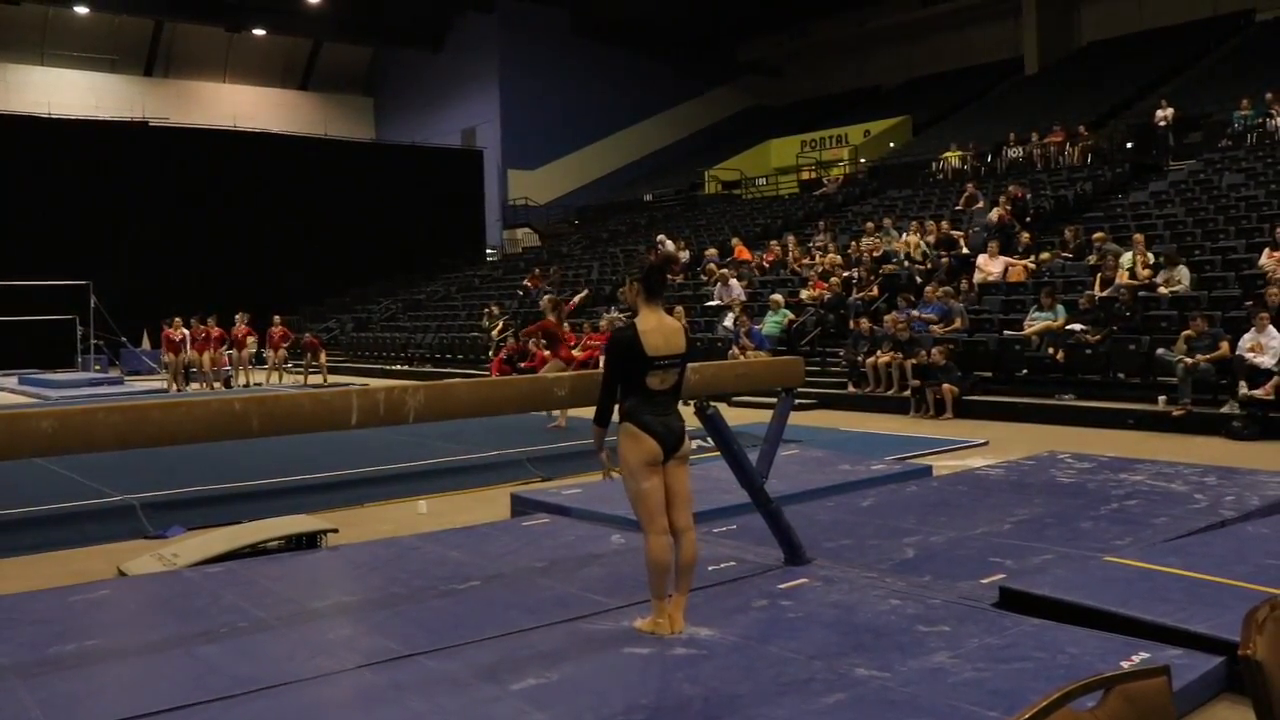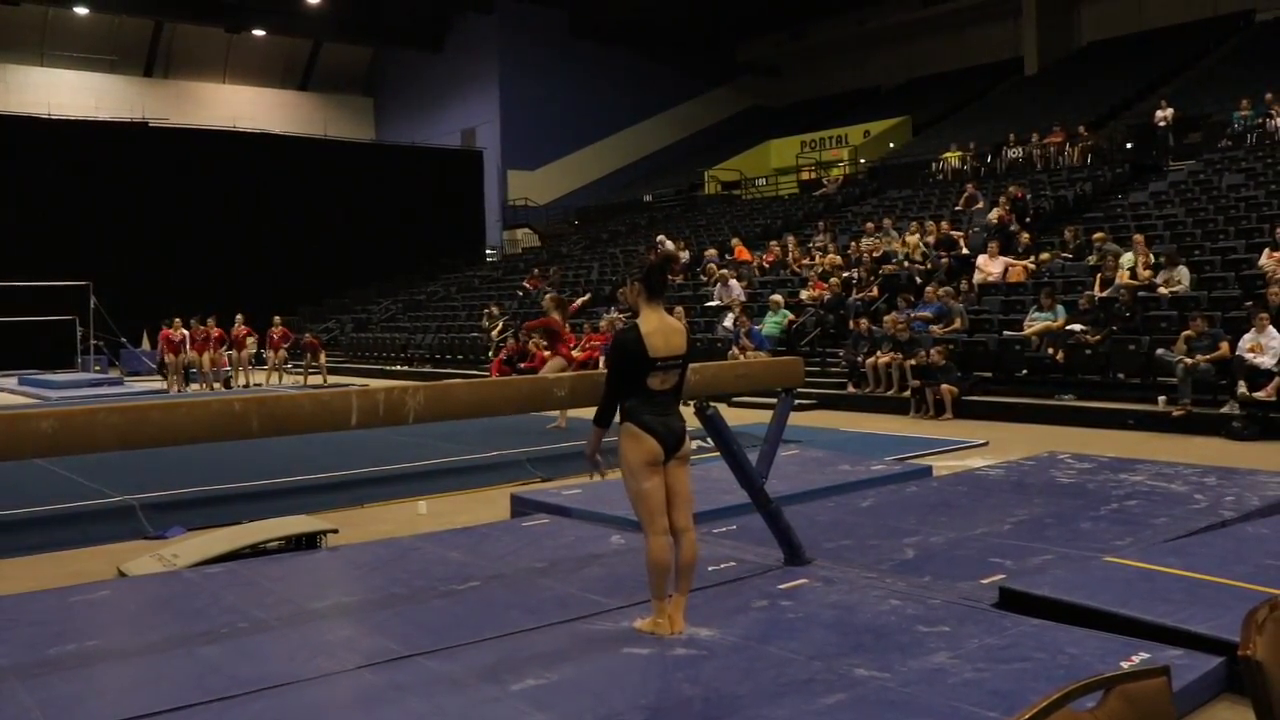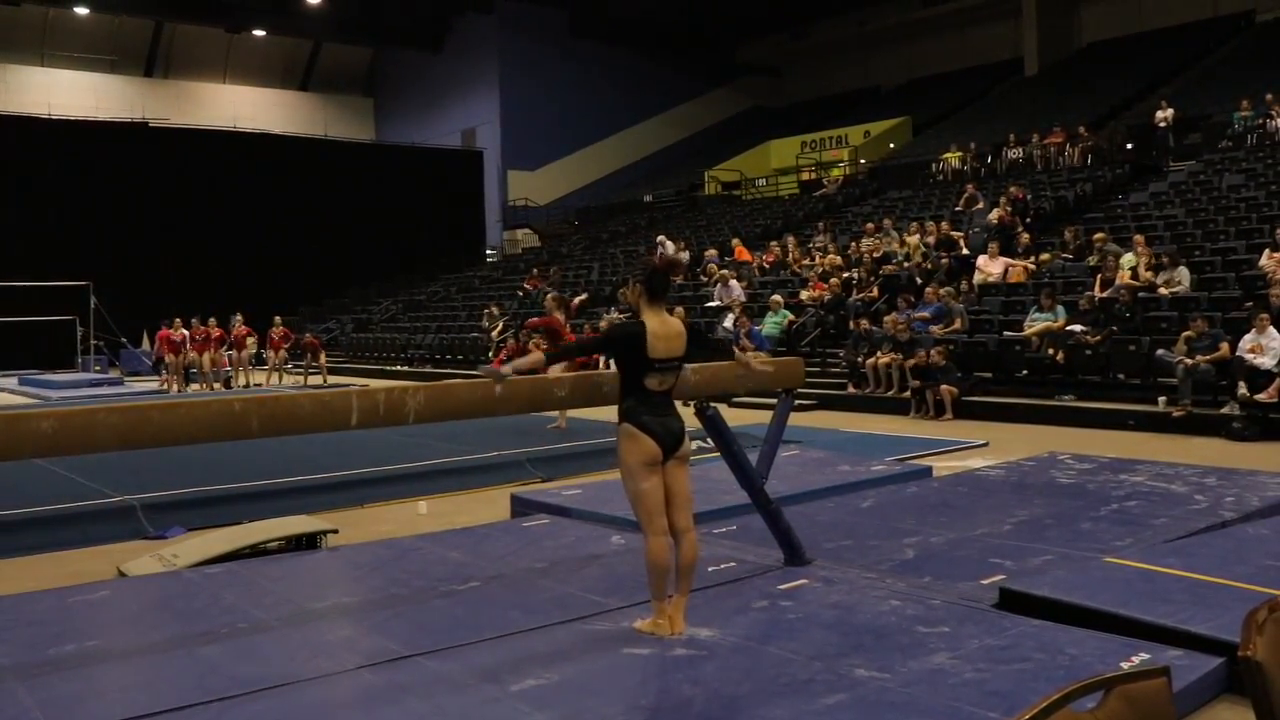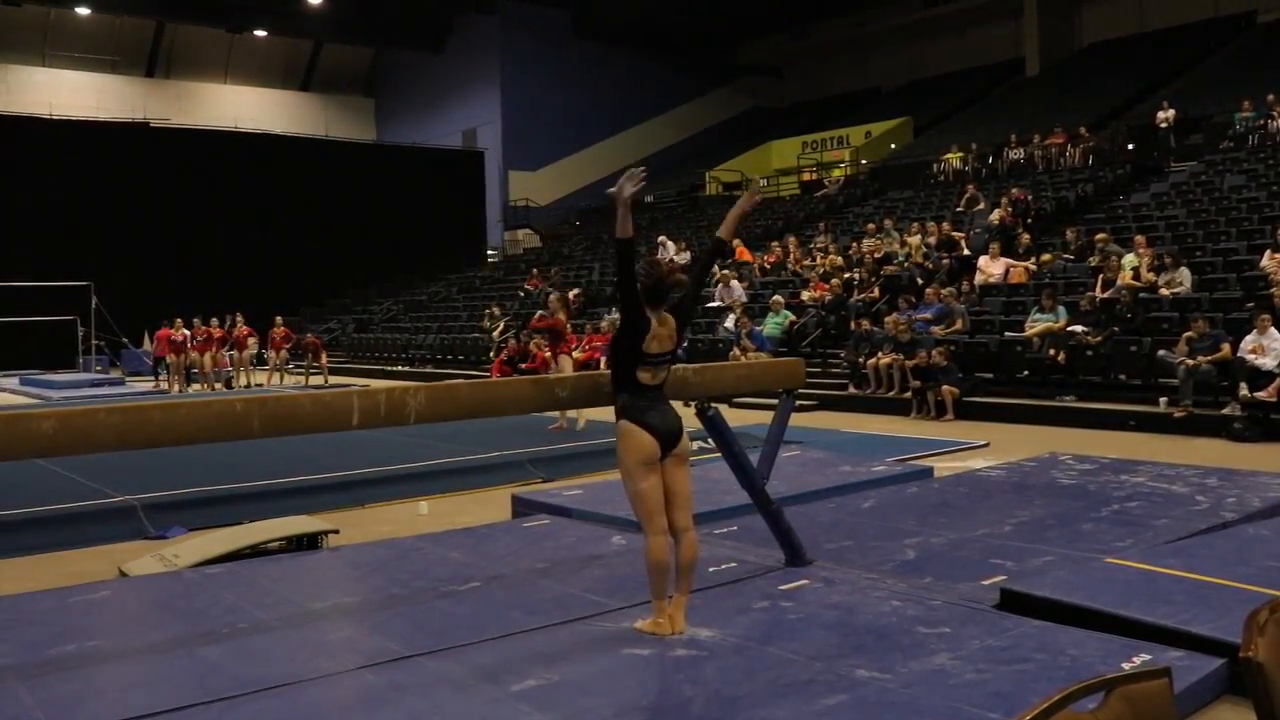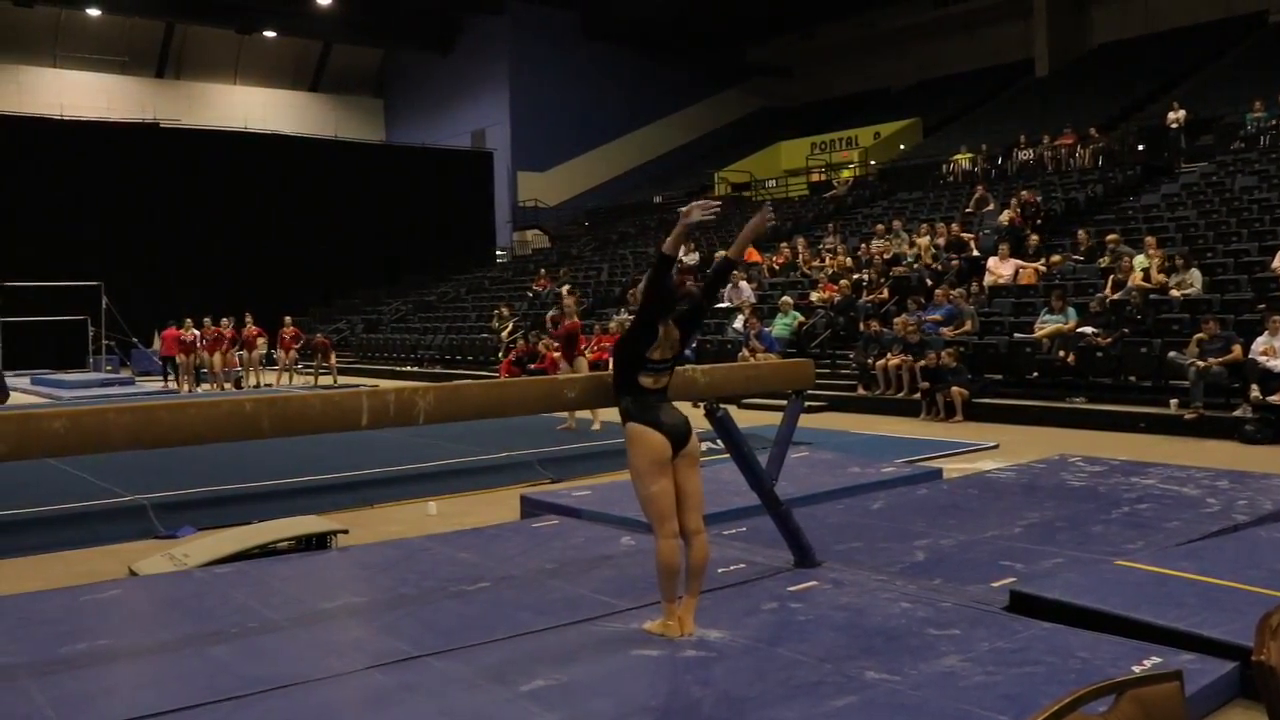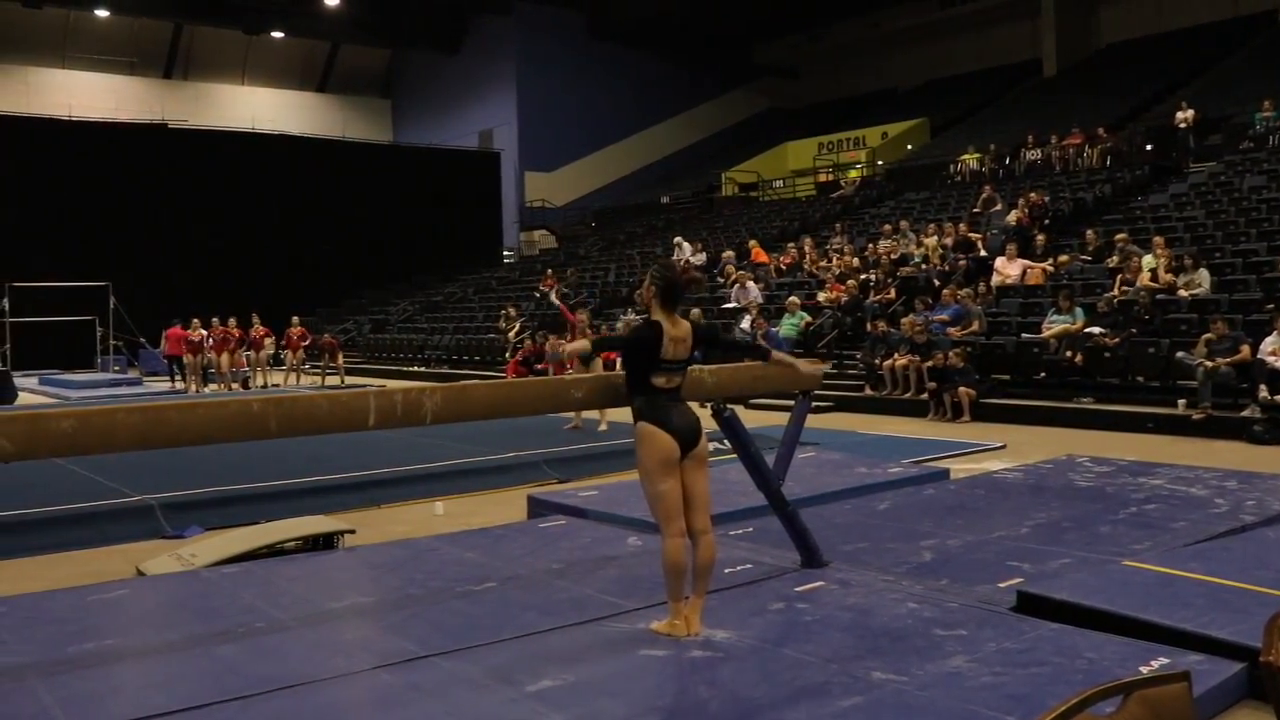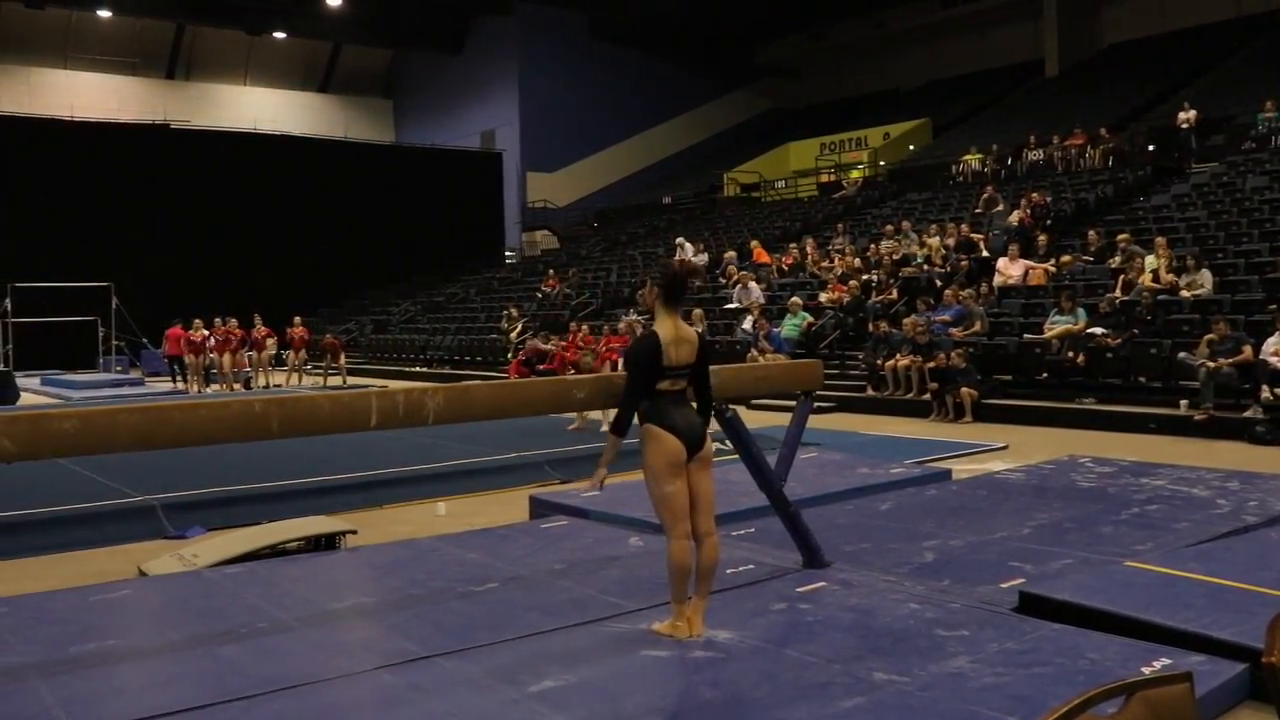
dt=0.2s
person 1, frame 1
left shoulder: (624, 336)
right shoulder: (681, 332)
left elbow: (609, 396)
left wrist: (599, 446)
left hip: (640, 434)
right hip: (675, 429)
left knee: (656, 530)
right knee: (683, 525)
left ankle: (660, 617)
right ankle: (677, 611)
person 1, frame 2
left shoulder: (628, 337)
right shoulder: (683, 332)
left elbow: (611, 398)
left wrist: (593, 447)
left hip: (642, 434)
right hip: (676, 429)
left knee: (657, 530)
right knee: (683, 526)
left ankle: (661, 616)
right ankle: (679, 611)
person 1, frame 3
left shoulder: (630, 332)
right shoulder: (684, 331)
left elbow: (571, 348)
right elbow: (716, 345)
left wrist: (512, 367)
right wrist: (749, 361)
left hip: (639, 434)
right hip: (674, 429)
left knee: (656, 531)
right knee: (684, 526)
left ankle: (661, 616)
right ankle: (679, 612)
person 1, frame 4
left shoulder: (634, 323)
right shoulder: (674, 321)
left elbow: (622, 267)
right elbow: (705, 263)
left wrist: (622, 208)
right wrist: (740, 210)
left hip: (638, 429)
right hip: (671, 424)
left knee: (655, 529)
right knee: (682, 524)
left ankle: (662, 615)
right ankle: (678, 608)
person 1, frame 5
left shoulder: (644, 329)
right shoulder: (680, 327)
left elbow: (658, 276)
right elbow: (715, 282)
left wrist: (681, 228)
right wrist: (750, 232)
left hip: (646, 432)
right hip: (678, 427)
left knee: (666, 531)
right knee: (693, 527)
left ankle: (671, 617)
right ankle: (687, 611)
person 1, frame 6
left shoulder: (647, 333)
right shoulder: (693, 332)
left elbow: (609, 341)
right elbow: (746, 346)
left wrist: (573, 349)
right wrist: (796, 364)
left hip: (657, 432)
right hip: (688, 427)
left knee: (673, 532)
right knee: (701, 528)
left ankle: (676, 617)
right ankle: (694, 614)
person 1, frame 7
left shoulder: (646, 344)
right shoulder: (698, 340)
left elbow: (628, 407)
right elbow: (704, 396)
left wrist: (604, 464)
left hip: (662, 435)
right hip: (696, 430)
left knee: (679, 532)
right knee: (705, 529)
left ankle: (680, 619)
right ankle: (697, 613)
